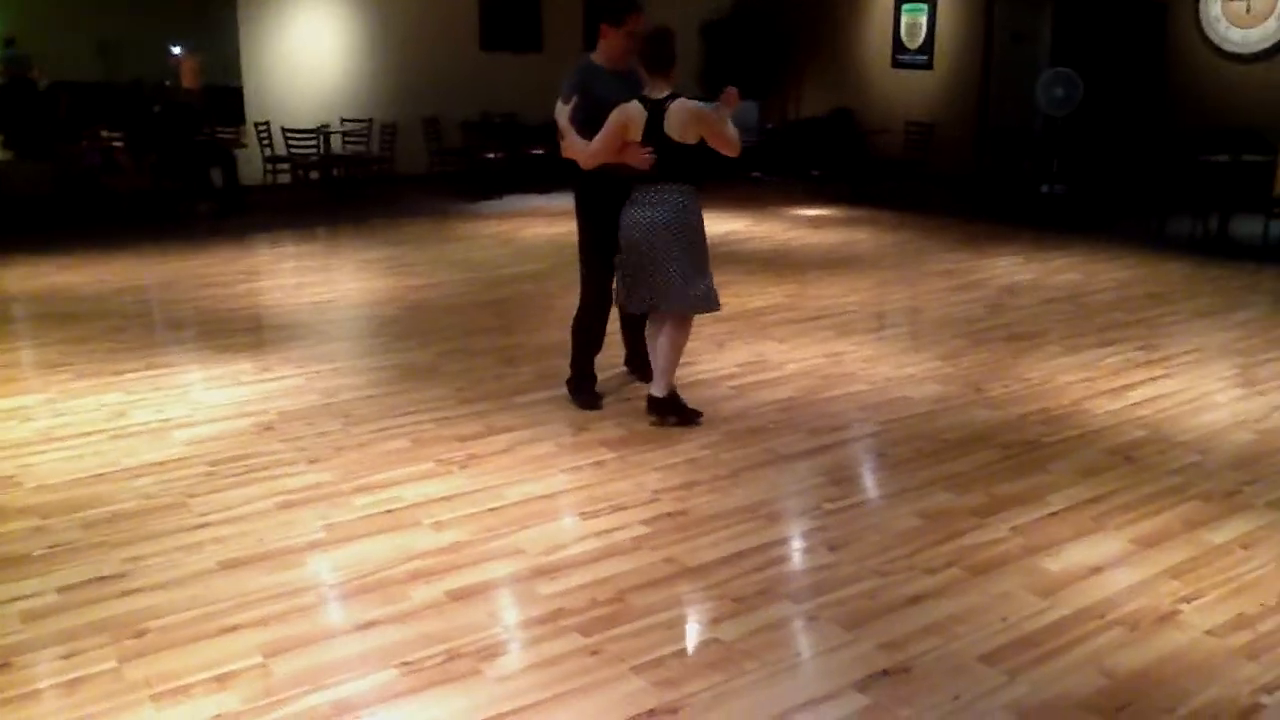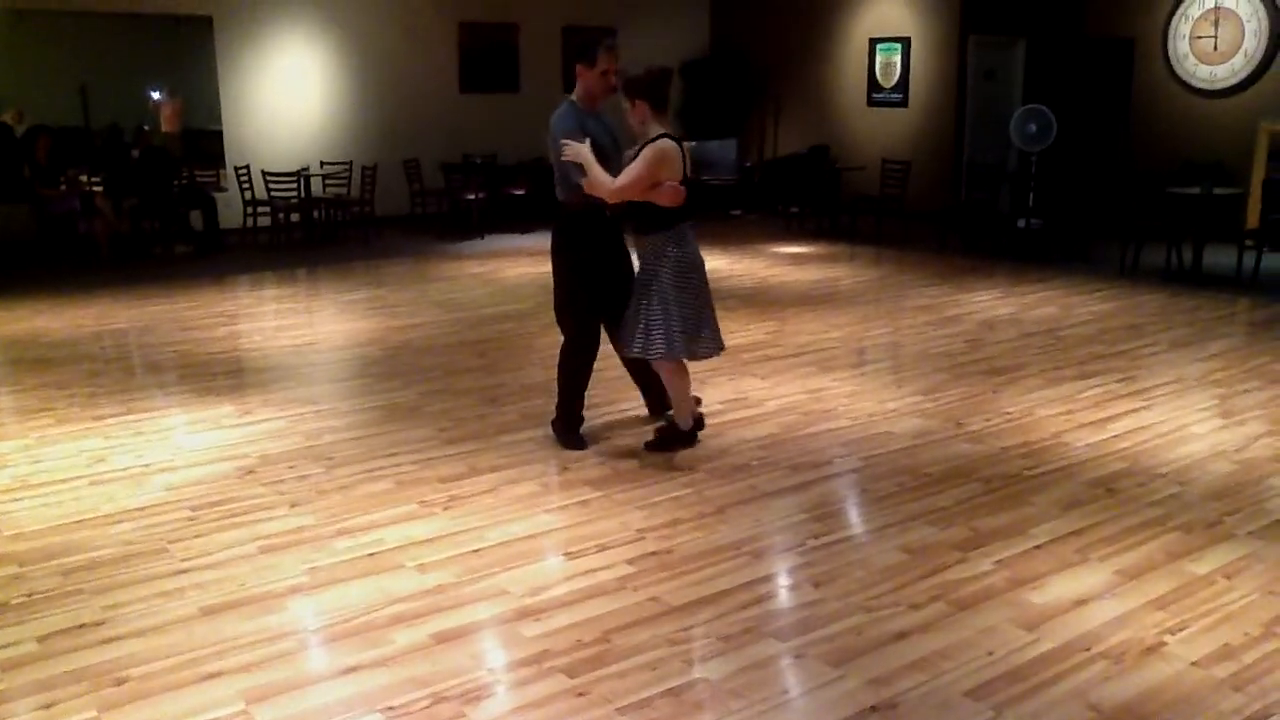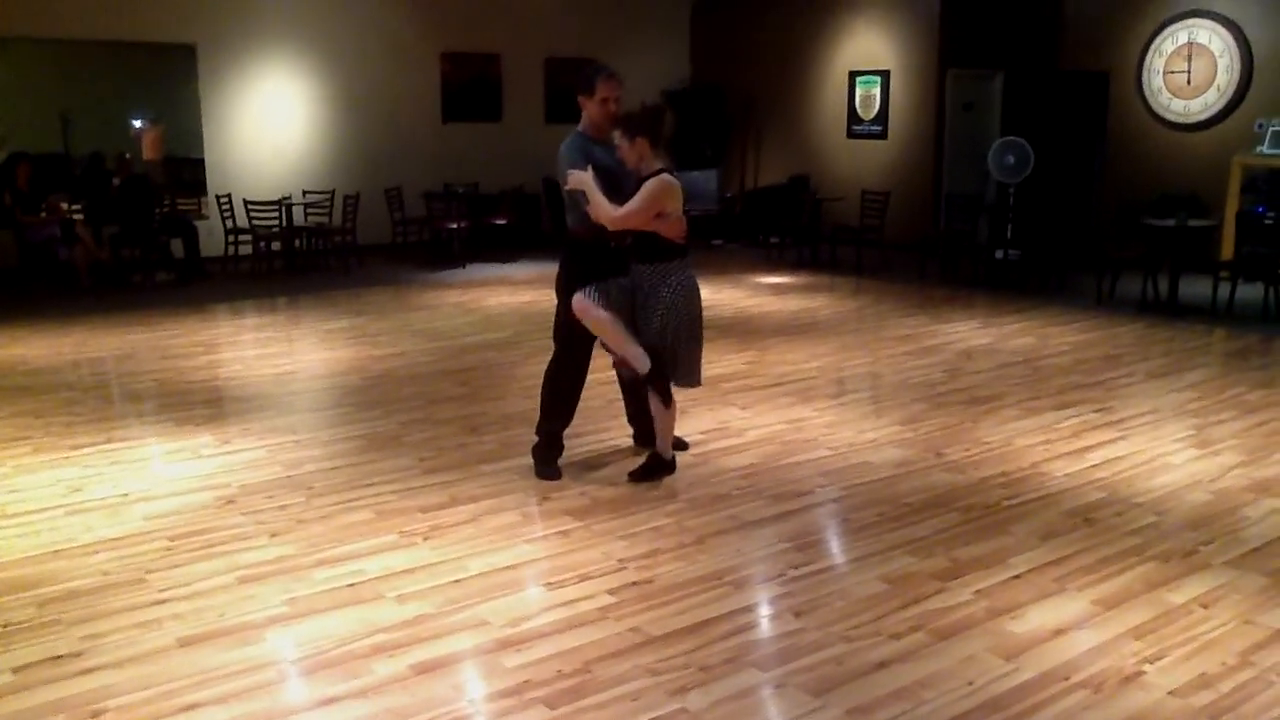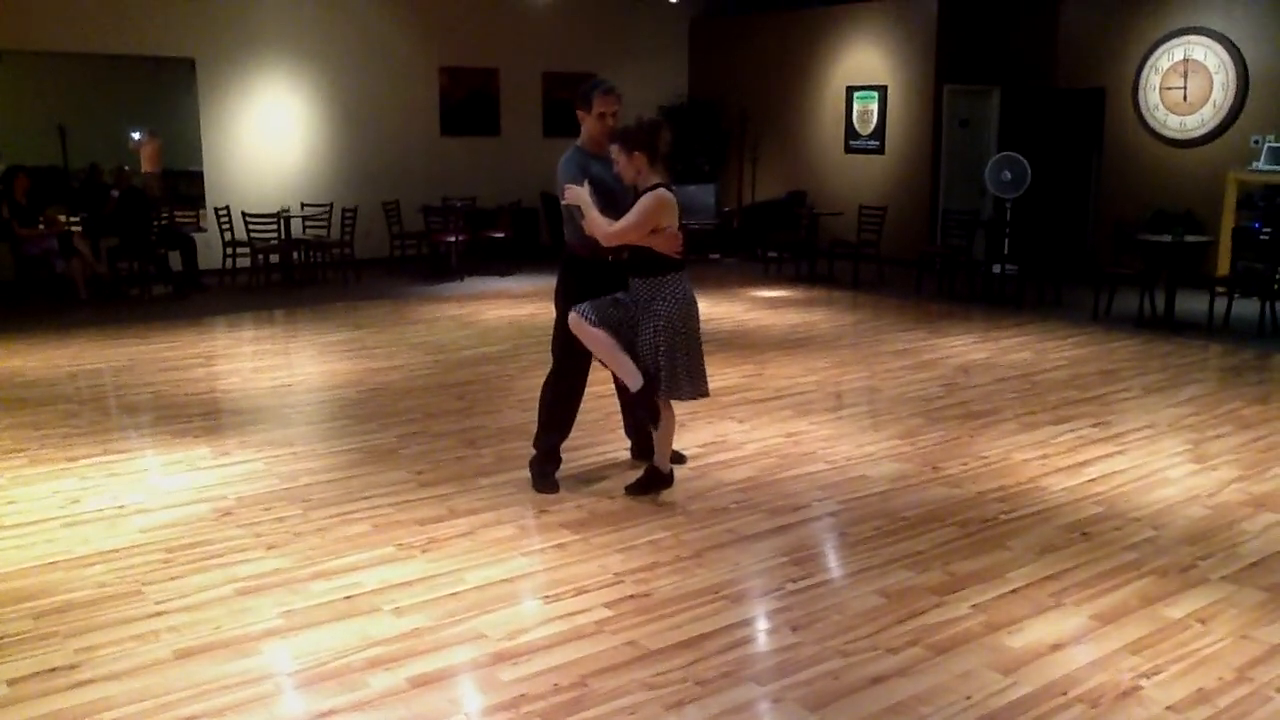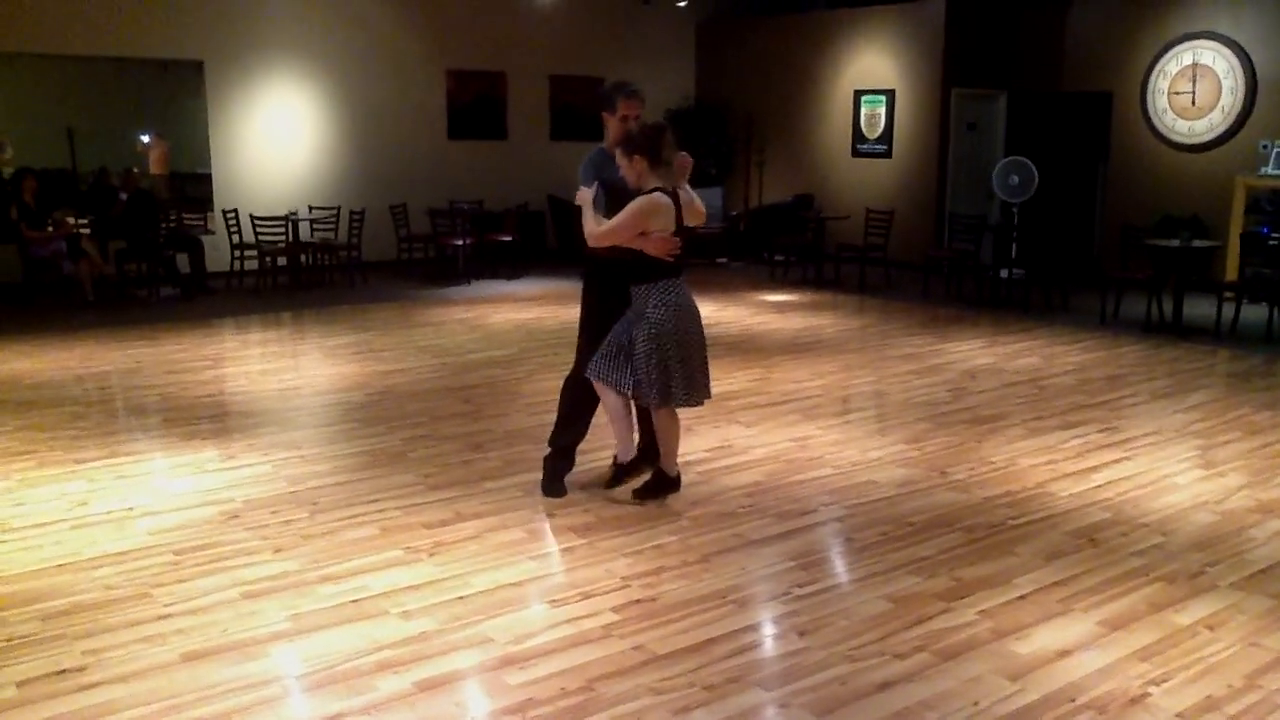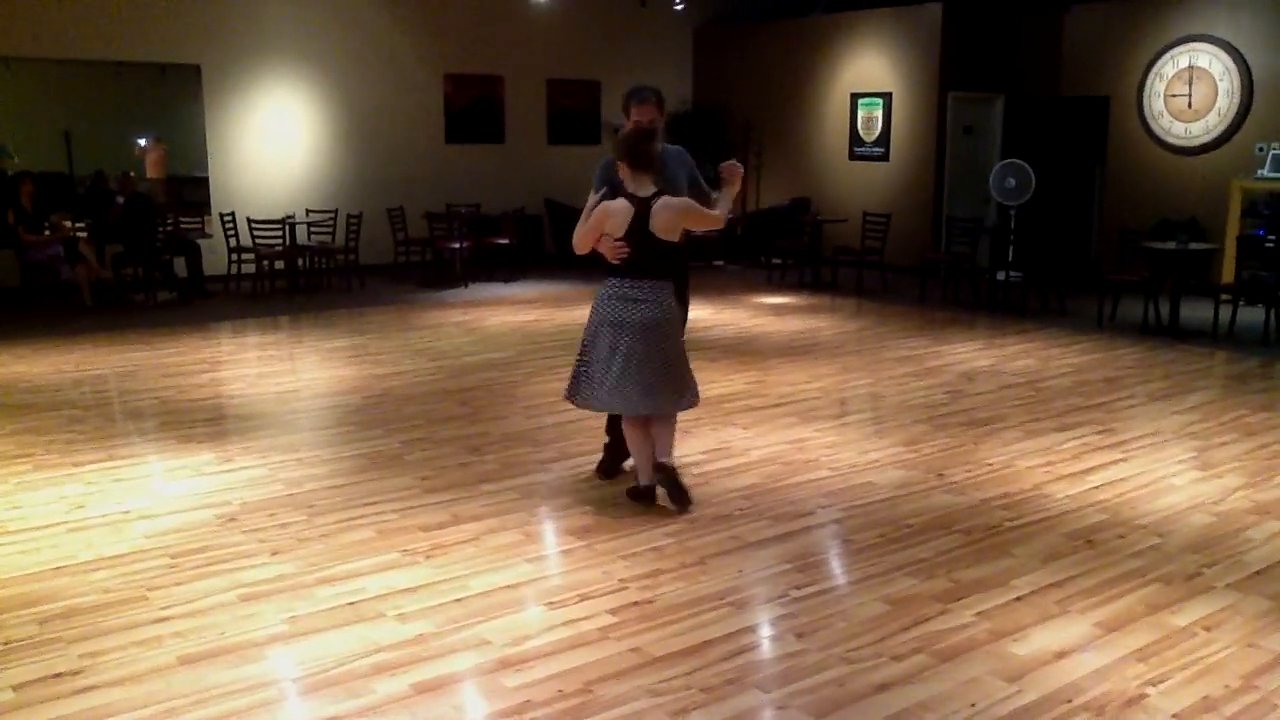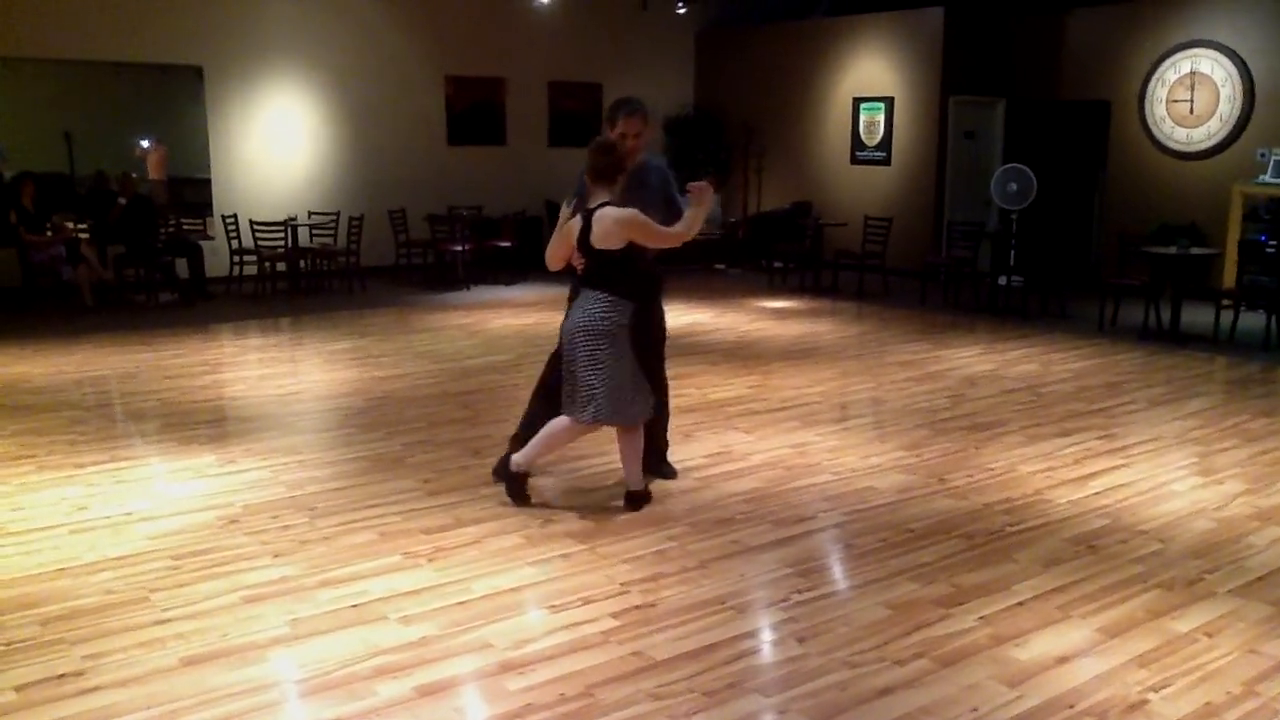
dt=0.7s
person 1, frame 1
left shoulder: (636, 75)
right shoulder: (583, 78)
right wrist: (624, 155)
right hip: (599, 190)
right knee: (597, 287)
left ankle: (638, 356)
right ankle: (581, 378)
person 1, frame 2
left shoulder: (600, 115)
right shoulder: (566, 121)
right elbow: (589, 183)
right wrist: (653, 194)
left hip: (607, 228)
right hip: (577, 232)
left knee: (629, 318)
right knee: (582, 332)
left ankle: (657, 397)
right ankle: (567, 420)
person 1, frame 3
left shoulder: (618, 143)
right shoulder: (574, 151)
right wrist: (657, 226)
left hip: (620, 257)
right hip: (586, 260)
right knee: (571, 356)
left ankle: (646, 430)
right ankle: (547, 446)
person 1, frame 4
left shoulder: (618, 158)
right shoulder: (573, 165)
right wrist: (651, 241)
left hip: (619, 272)
right hip: (583, 275)
right knee: (569, 369)
left ankle: (645, 442)
right ankle: (544, 459)
person 1, frame 5
right shoulder: (595, 165)
right wrist: (643, 243)
right hip: (609, 276)
right knee: (590, 369)
left ankle: (648, 449)
right ankle: (558, 462)
person 1, frame 6
left shoulder: (679, 159)
right shoulder: (612, 168)
left elbow: (707, 209)
left wrist: (730, 185)
right wrist: (604, 245)
left hip: (671, 271)
right ankle: (617, 450)
person 1, frame 7
left shoulder: (658, 173)
right shoulder: (591, 176)
left elbow: (679, 227)
right wrist: (574, 255)
left hip: (641, 281)
left knee: (652, 371)
right knee: (564, 364)
left ankle: (656, 455)
right ankle: (519, 449)
person 2, frame 1
left shoulder: (626, 113)
right shoulder: (693, 111)
left elbow: (587, 158)
right elbow: (732, 148)
left wrist: (563, 122)
right wrist: (725, 113)
left hip: (638, 212)
right hip: (677, 212)
left knee: (658, 308)
right knee: (681, 309)
left ankle: (660, 390)
right ankle: (661, 393)
person 2, frame 2
left shoulder: (660, 150)
right shoulder: (664, 147)
left elbow: (612, 191)
left wrist: (586, 157)
left hip: (668, 257)
right hip: (659, 255)
left knee: (665, 349)
right knee: (656, 345)
left ankle: (682, 427)
right ankle: (689, 414)
person 2, frame 3
left shoulder: (663, 184)
right shoulder: (649, 182)
left elbow: (614, 220)
right elbow: (624, 222)
left wrist: (589, 185)
right wrist: (593, 195)
left hip: (668, 287)
right hip: (643, 283)
left knee: (657, 378)
right knee: (582, 303)
left ankle: (664, 456)
right ankle: (649, 376)
person 2, frame 4
left shoulder: (658, 198)
right shoulder: (650, 195)
left elbow: (609, 236)
left wrist: (584, 200)
left hip: (664, 300)
right hip: (644, 297)
left knee: (659, 393)
right knee: (579, 318)
left ankle: (661, 470)
right ankle: (642, 385)
person 2, frame 5
left shoulder: (648, 204)
right shoulder: (675, 198)
left elbow: (596, 237)
right elbow: (699, 216)
left wrist: (587, 202)
right wrist: (683, 181)
left hip: (660, 306)
right hip: (652, 304)
left knee: (659, 398)
right knee: (603, 373)
left ankle: (668, 474)
right ankle: (626, 455)
person 2, frame 6
left shoulder: (609, 210)
right shoulder: (676, 208)
left elbow: (580, 246)
right elbow: (717, 219)
left wrist: (589, 207)
right wrist: (730, 189)
left hip: (614, 306)
right hip: (657, 308)
left knee: (628, 400)
right knee: (662, 397)
left ankle: (646, 480)
right ankle: (664, 464)
person 2, frame 7
left shoulder: (575, 223)
right shoulder: (624, 218)
left elbow: (553, 262)
right elbow: (676, 237)
right wrist: (700, 206)
left hip: (587, 315)
right hip: (604, 321)
left knee: (622, 405)
right knee: (589, 414)
left ankle: (636, 488)
right ankle: (516, 463)
